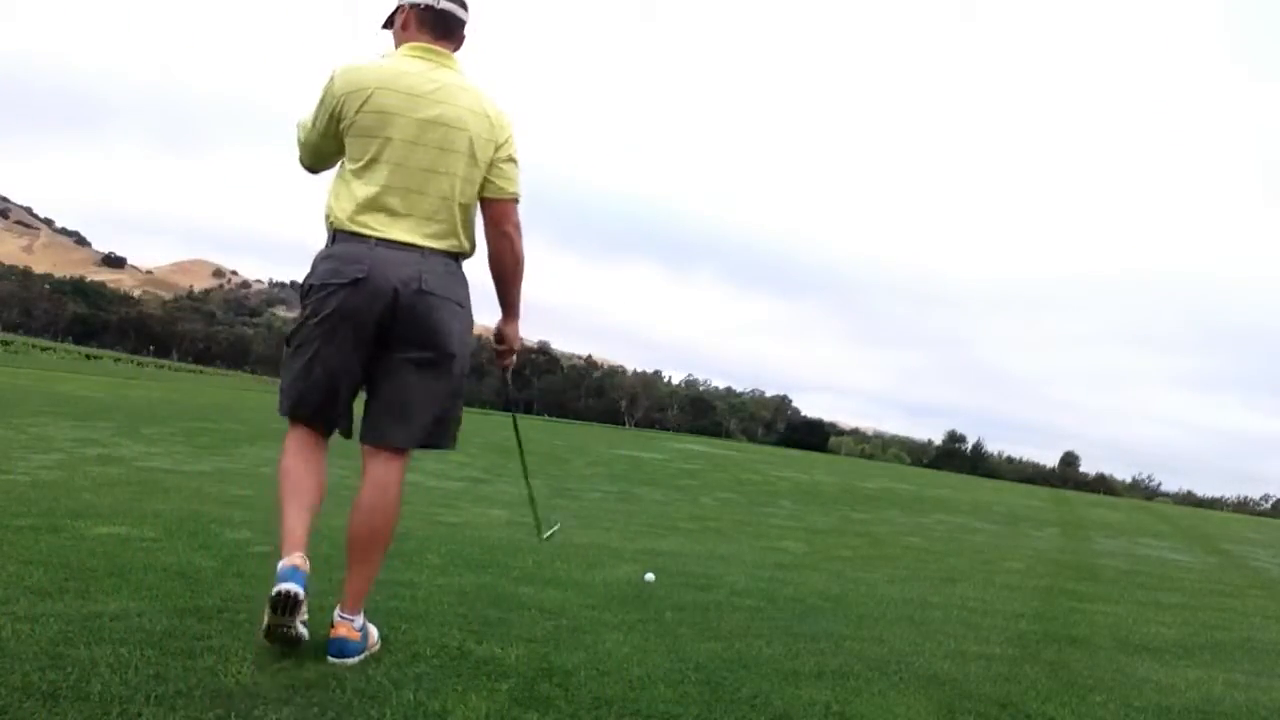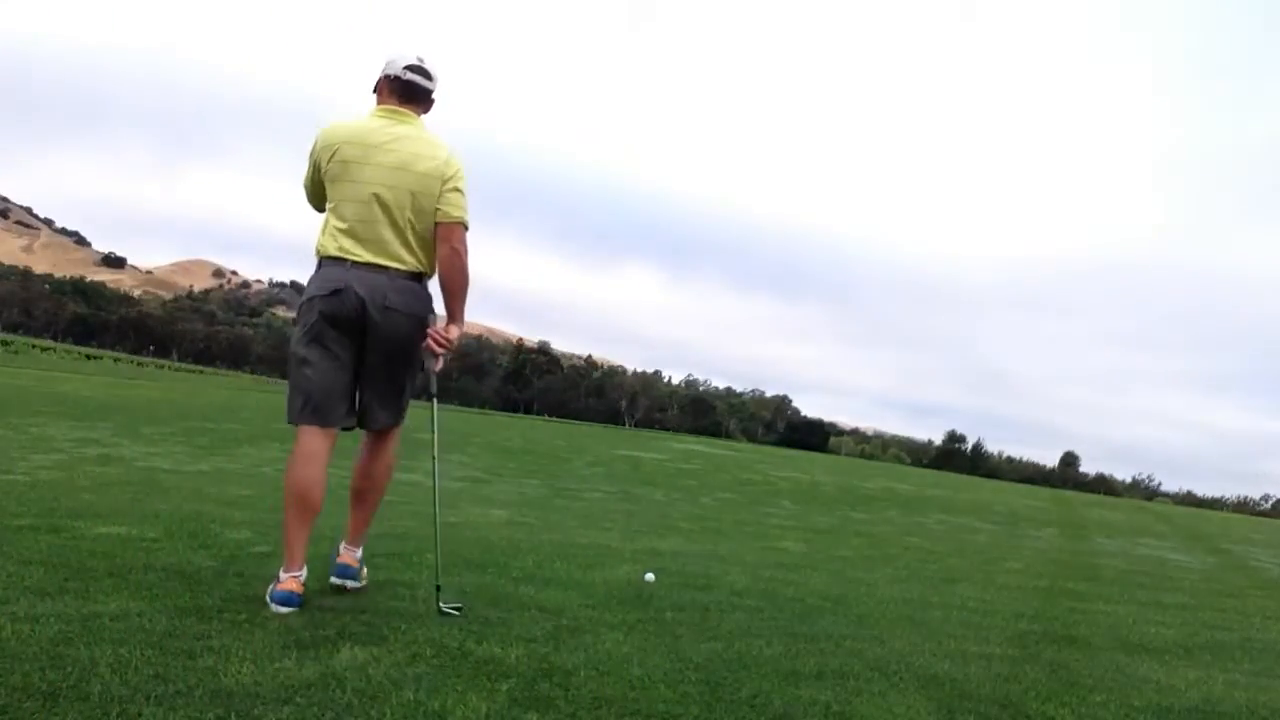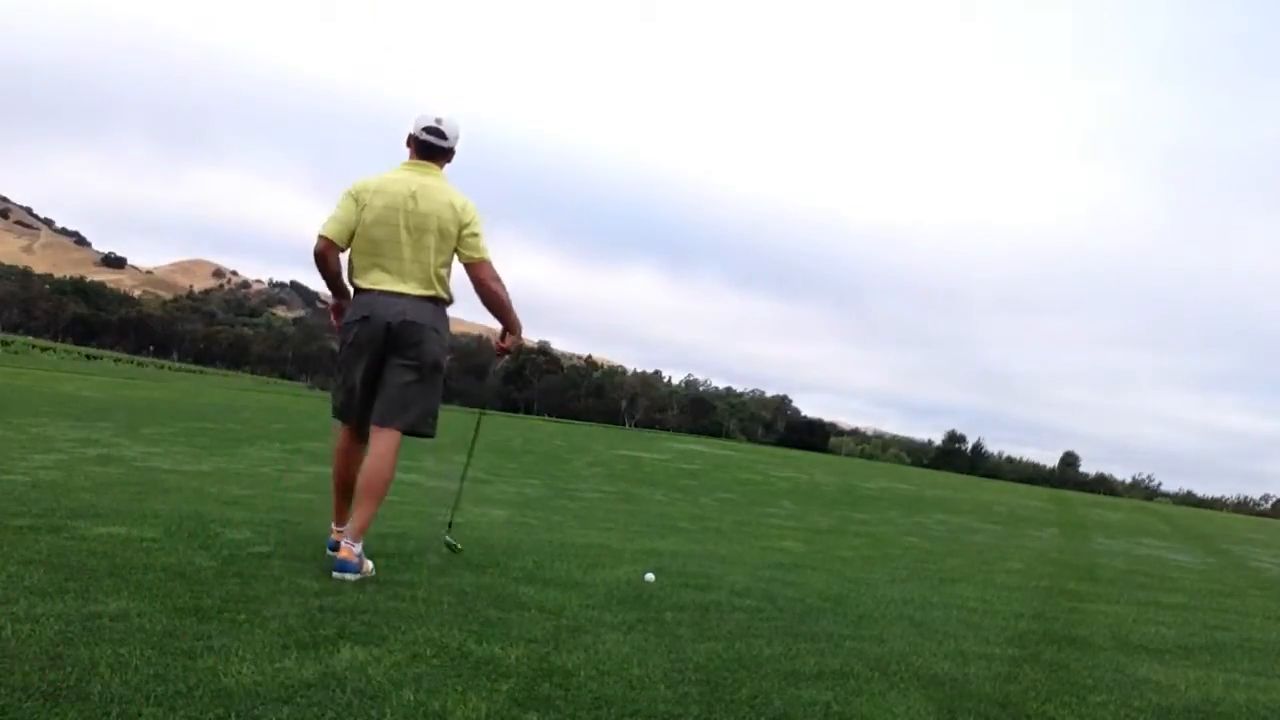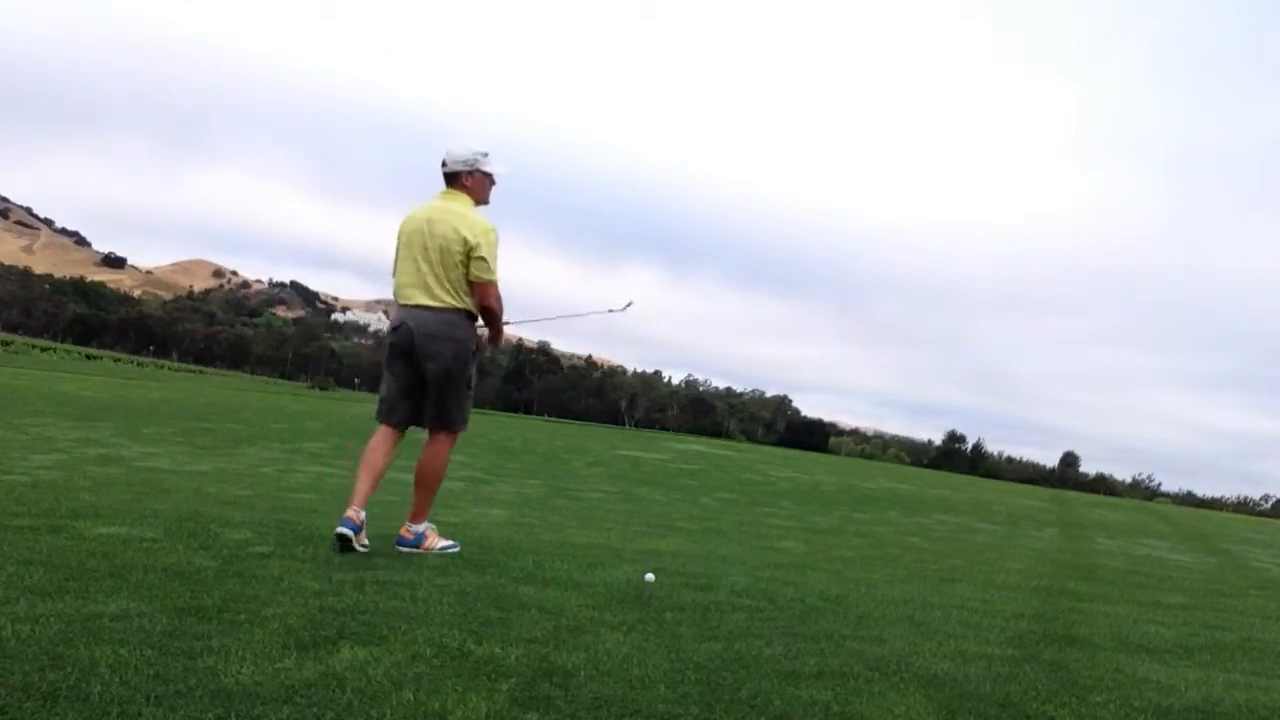
dt=0.7s
person 1, frame 1
left shoulder: (355, 79)
right shoulder: (487, 115)
left elbow: (311, 156)
right elbow: (504, 230)
right wrist: (510, 317)
left hip: (351, 266)
right hip: (435, 284)
left knee: (306, 427)
right knee: (386, 456)
left ankle: (293, 565)
right ankle: (349, 621)
person 1, frame 2
left shoulder: (335, 137)
right shoulder: (442, 158)
right elbow: (452, 247)
right wrist: (453, 319)
left hip: (335, 284)
right hip: (402, 297)
left knee: (316, 431)
right knee: (383, 430)
left ankle: (291, 576)
right ankle: (350, 551)
person 1, frame 3
left shoulder: (366, 189)
right shoulder: (458, 205)
left elbow: (324, 249)
right elbow: (484, 278)
left wrist: (339, 295)
right wrist: (512, 326)
left hip: (366, 310)
right hip: (422, 320)
left knee: (353, 426)
right knee: (388, 434)
left ankle: (339, 530)
right ankle: (351, 547)
person 1, frame 4
left shoulder: (412, 218)
right shoulder: (478, 227)
right elbow: (488, 299)
right wrist: (496, 329)
left hip: (404, 323)
right hip: (449, 330)
left knee: (390, 426)
right knee: (443, 432)
left ankle: (354, 514)
right ankle: (415, 529)
